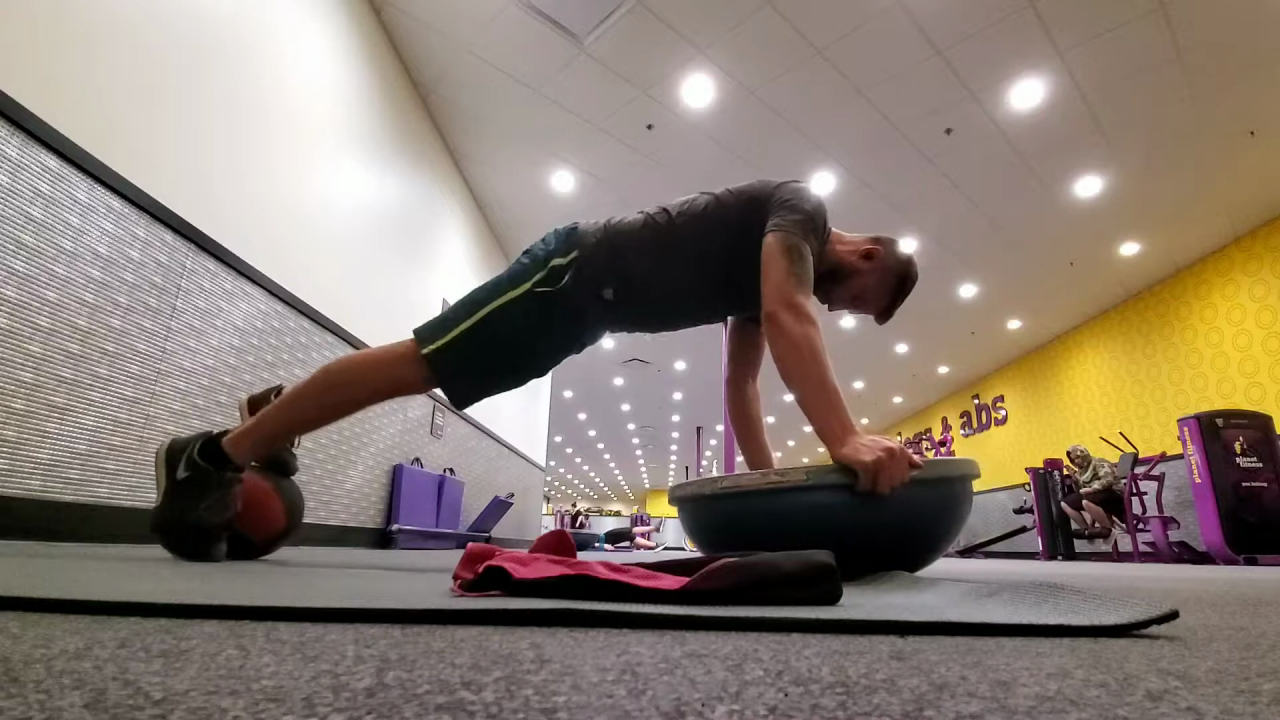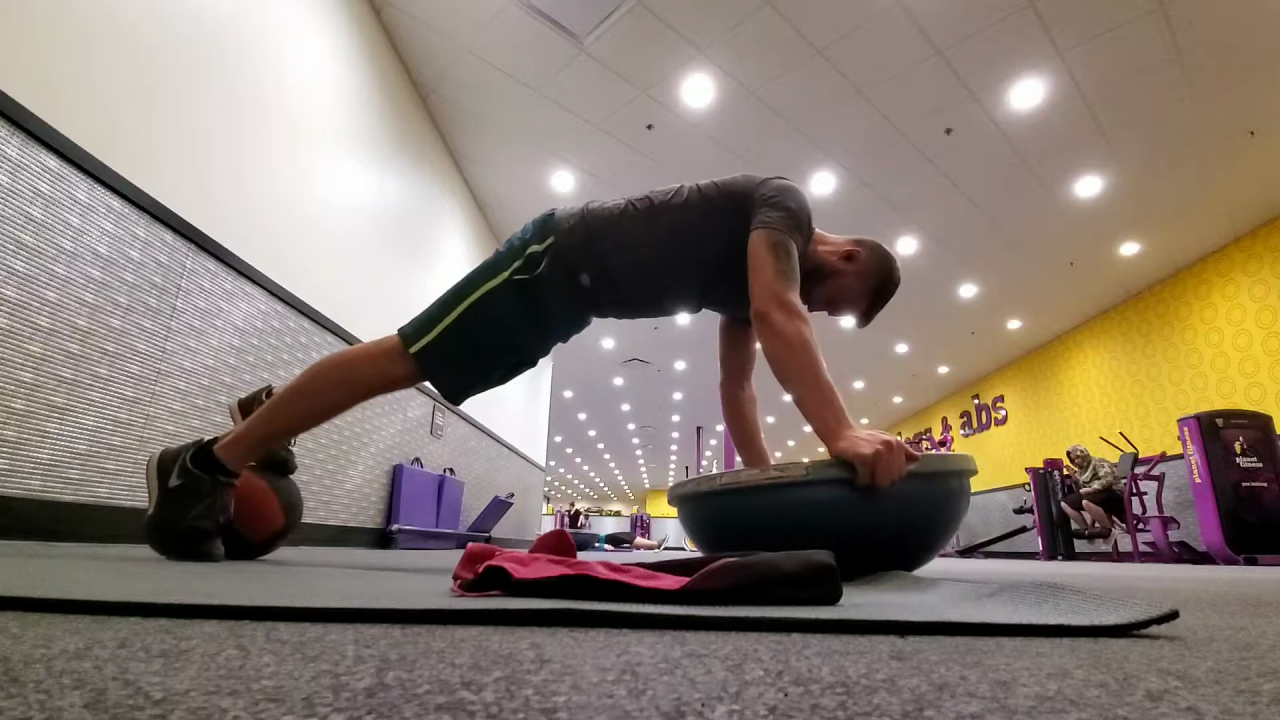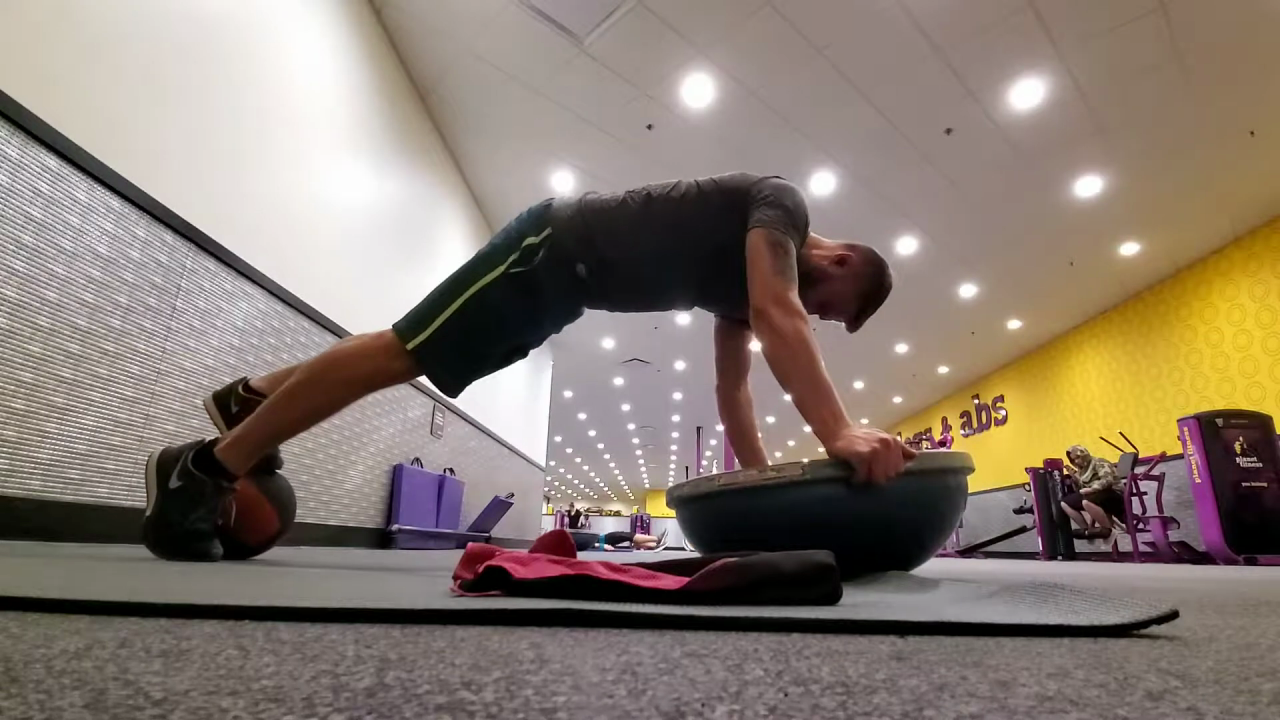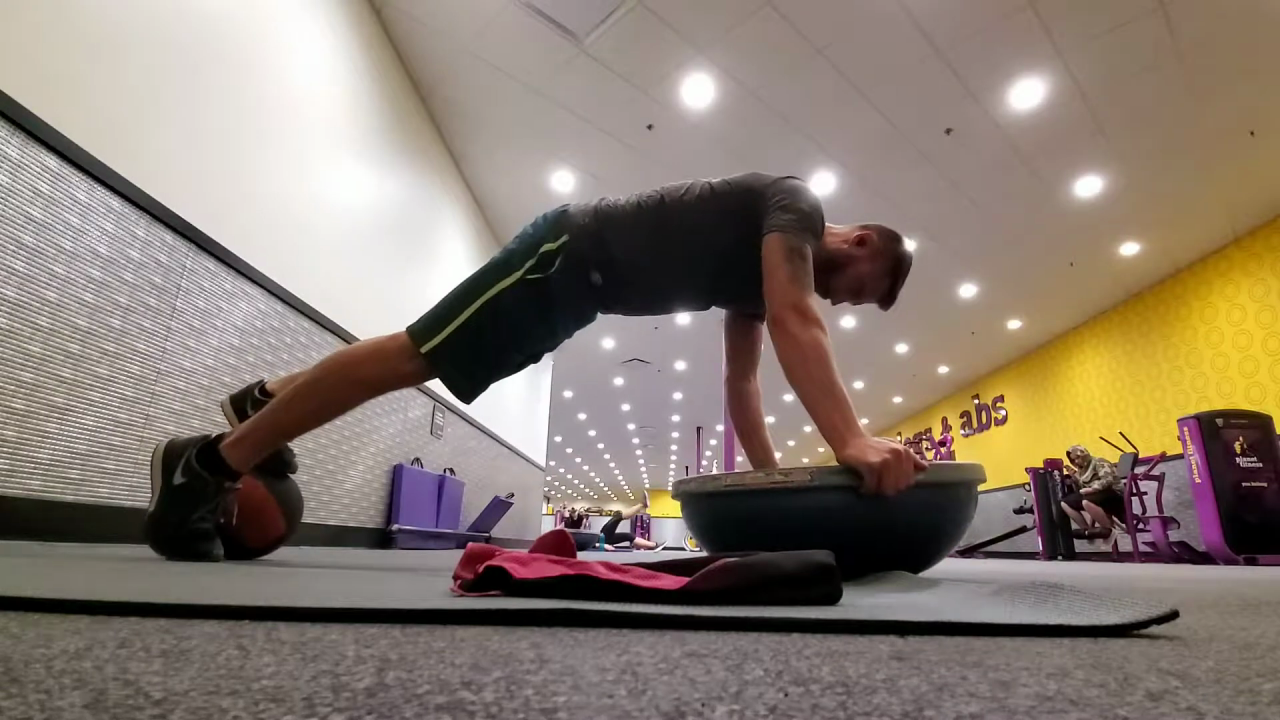
dt=0.3s
person 1, frame 1
left shoulder: (775, 267)
right shoulder: (800, 210)
left elbow: (740, 383)
right elbow: (789, 318)
left wrist: (769, 480)
right wrist: (845, 439)
left hip: (588, 306)
right hip: (577, 272)
left knee: (425, 366)
right knee: (415, 362)
left ankle: (278, 408)
right ankle: (210, 455)
person 1, frame 2
left shoulder: (758, 267)
right shoulder: (783, 208)
left elbow: (735, 385)
right elbow: (778, 317)
left wrist: (766, 482)
right wrist: (840, 433)
left hip: (576, 295)
right hip: (558, 259)
left knee: (412, 363)
right knee: (403, 357)
left ankle: (266, 410)
right ankle: (204, 463)
person 1, frame 3
left shoulder: (742, 280)
right shoulder: (780, 205)
left elbow: (731, 384)
right elbow: (780, 317)
left wrist: (763, 479)
right wrist: (839, 432)
left hip: (566, 284)
right hip: (553, 250)
left knee: (406, 352)
right knee: (400, 353)
left ankle: (248, 396)
right ankle: (204, 466)
person 1, frame 4
left shoulder: (760, 274)
right shoulder: (795, 207)
left elbow: (740, 379)
right elbow: (794, 323)
left wrist: (772, 477)
right wrist: (851, 442)
left hip: (583, 287)
right hip: (569, 257)
left knee: (417, 358)
right knee: (413, 354)
left ankle: (267, 399)
right ankle: (212, 461)
